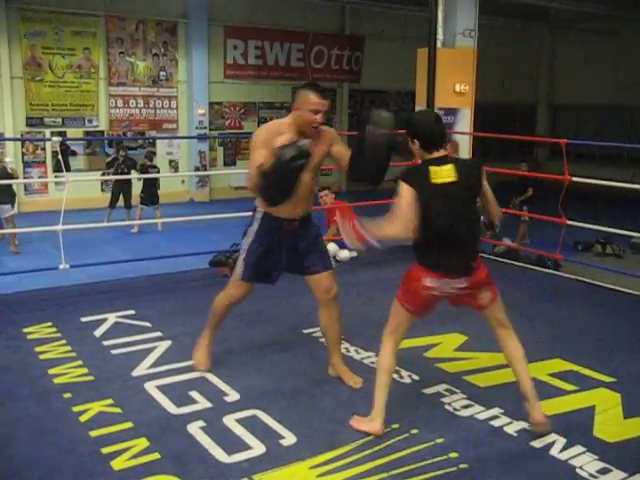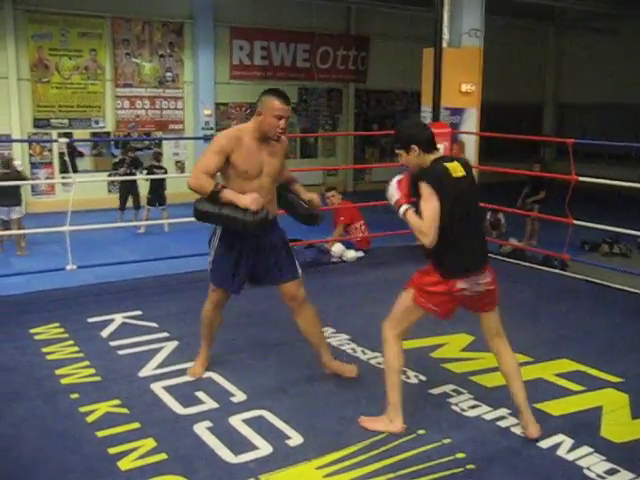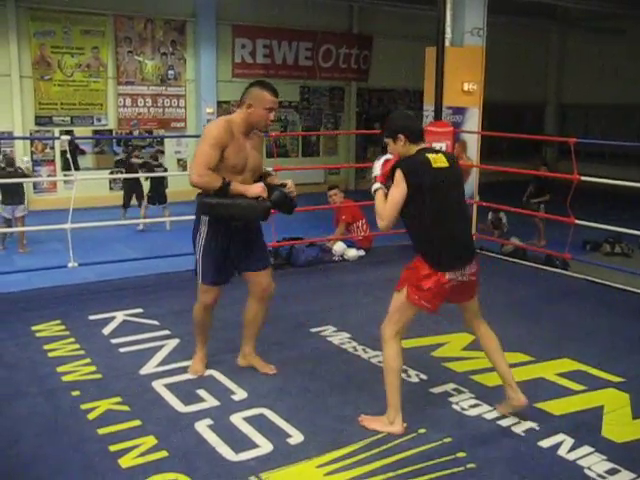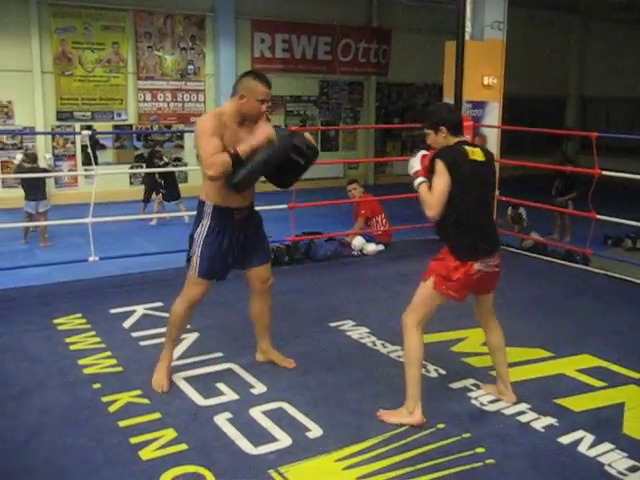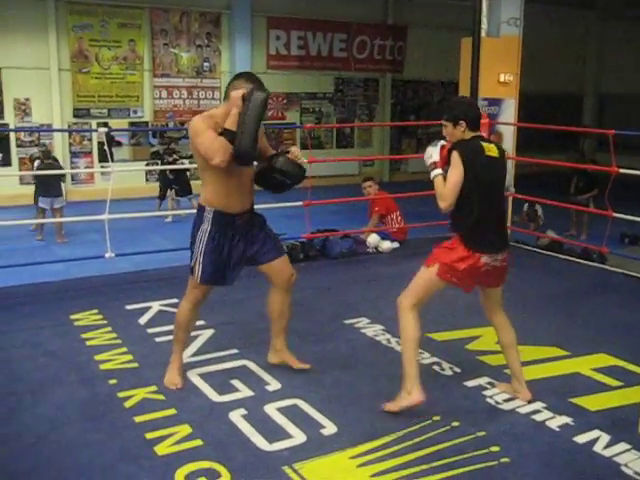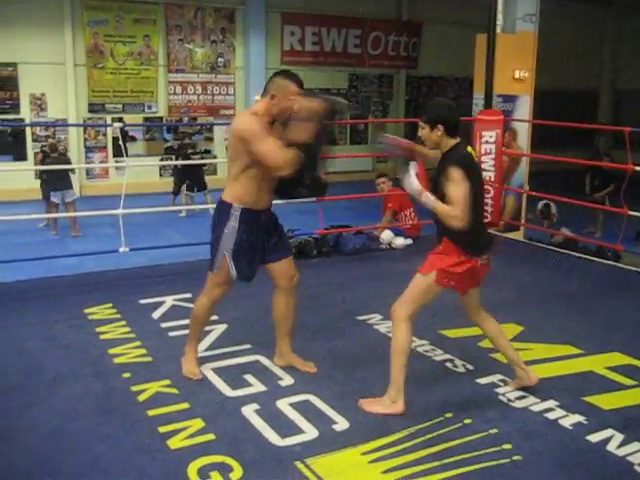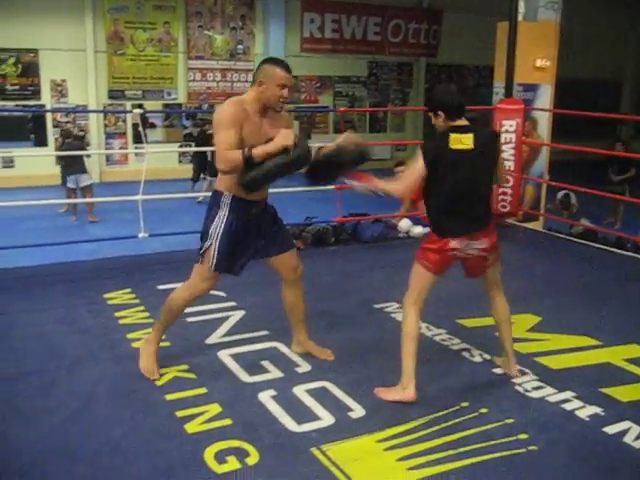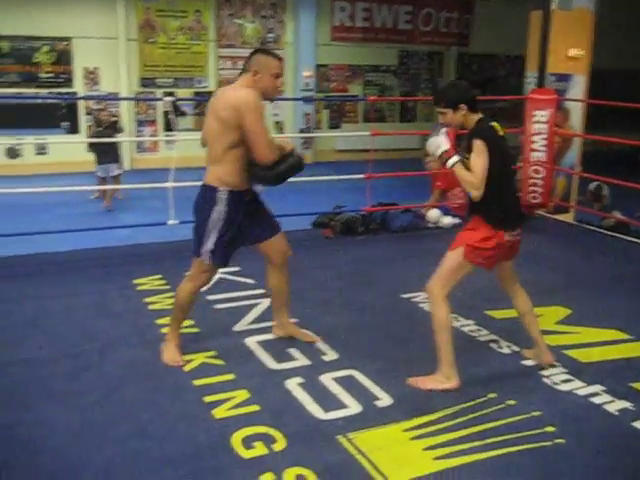
dt=0.3s
person 1, frame 1
left shoulder: (412, 178)
right shoulder: (473, 169)
left elbow: (405, 230)
right elbow: (495, 213)
left wrist: (364, 231)
left hip: (427, 274)
right hip: (469, 271)
left knee: (391, 338)
right knee: (503, 328)
left ankle: (376, 418)
right ankle: (534, 407)
person 1, frame 2
left shoulder: (428, 178)
right shoulder: (463, 168)
left elbow: (428, 237)
left wrist: (402, 204)
left hip: (444, 276)
right hip: (480, 272)
left knee: (391, 332)
right knee: (497, 340)
left ankle: (393, 417)
right ankle: (528, 420)
person 1, frame 3
left shoulder: (406, 167)
right shoulder: (450, 162)
left elbow: (385, 221)
left wrist: (380, 181)
left hip: (432, 266)
right hip: (465, 262)
left knee: (390, 334)
right knee: (477, 323)
left ankle: (393, 418)
right ankle: (513, 392)
person 1, frame 4
left shoulder: (445, 157)
right shoulder: (486, 157)
left elbow: (433, 211)
left wrist: (420, 175)
left hip: (459, 257)
right hip: (489, 254)
left knee: (412, 322)
right knee: (487, 318)
left ankle: (412, 409)
right ankle: (505, 387)
person 1, frame 5
left shoulder: (462, 151)
right shoulder: (497, 153)
left elbow: (445, 203)
left wrist: (435, 166)
left hip: (467, 249)
right hip: (497, 249)
left knee: (407, 303)
right knee: (495, 312)
left ankle: (411, 388)
right ankle: (520, 385)
person 1, frame 6
left shoulder: (455, 163)
right shoulder: (460, 151)
left elbow: (458, 219)
left wrist: (422, 192)
right wrist: (412, 149)
left hip: (459, 251)
right hip: (475, 250)
left knee: (401, 313)
right knee: (476, 313)
left ankle: (393, 399)
right ankle: (523, 372)
person 1, frame 7
left shoulder: (434, 145)
right shoulder: (490, 137)
left elbow: (403, 188)
left wrist: (370, 181)
left hip: (444, 237)
right hip: (481, 233)
left knee: (411, 304)
right knee: (495, 290)
left ankle: (407, 385)
right ankle: (509, 360)
person 1, frame 8
left shoulder: (480, 136)
right shoulder: (489, 129)
left elbow: (476, 190)
left wrist: (449, 155)
right wrist: (451, 155)
left hip: (489, 226)
right hip: (506, 224)
left knee: (436, 289)
right knee: (511, 284)
left ankle: (447, 373)
right ankle: (542, 350)
person 2, frame 1
left shoulder: (326, 136)
right shoulder: (268, 133)
left elbow: (352, 166)
right elbow: (253, 184)
right wrist: (275, 154)
left hip: (304, 226)
right hip: (268, 224)
left knee: (329, 294)
right knee: (236, 291)
left ankle: (337, 363)
right ankle: (205, 339)
person 2, frame 2
left shoulder: (281, 145)
right shoulder: (229, 140)
right elbow: (195, 180)
left wrist: (302, 193)
right wrist: (235, 197)
left hip: (269, 231)
right hip: (233, 232)
left knee: (296, 298)
right knee: (216, 299)
left ankle: (328, 359)
right ankle: (203, 355)
person 2, frame 3
left shoulder: (257, 138)
right shoulder: (218, 130)
right elbow: (197, 176)
left wrist: (280, 184)
right wrist: (243, 188)
left hip: (245, 222)
right hip: (214, 222)
left knee: (263, 289)
right knee: (208, 297)
left ankle: (247, 353)
right ankle: (200, 349)
person 2, frame 4
left shoulder: (257, 125)
right shoulder: (211, 121)
left elbow: (272, 164)
right elbow: (213, 169)
right wrist: (251, 143)
left hip: (247, 215)
right hip: (215, 216)
left knee: (263, 284)
right knee: (193, 292)
left ankle: (264, 348)
right ankle: (165, 359)
person 2, frame 5
right shoulder: (202, 123)
left elbow: (267, 157)
right elbow: (219, 158)
left wrist: (289, 155)
right wrist: (235, 114)
left hip: (249, 218)
right hip: (216, 220)
left knee: (285, 277)
right knee: (195, 295)
left ankle: (278, 349)
right ankle: (176, 360)
person 2, frame 6
left shoulder: (279, 125)
right shoulder: (249, 122)
left elbow: (291, 163)
right elbow: (283, 166)
right wrist: (308, 130)
left hip: (265, 215)
right hip: (237, 215)
left knee: (288, 279)
right knee: (216, 289)
left ankle: (284, 351)
right ankle: (190, 350)
person 2, frame 7
left shoulder: (277, 115)
right shoulder: (232, 110)
right elbow: (225, 162)
right wrist: (273, 146)
left hip: (260, 206)
right hip: (230, 207)
left knee: (292, 271)
right knee: (200, 283)
left ankle: (302, 340)
right ankle: (150, 344)
person 2, frame 8
left shoulder: (228, 98)
right shoulder: (246, 99)
right elbow: (264, 155)
left wrist: (275, 149)
right wrist: (285, 150)
left hip: (244, 195)
right hip: (222, 198)
left knee: (280, 253)
right knee: (200, 275)
left ankle: (283, 323)
right ankle: (171, 338)
